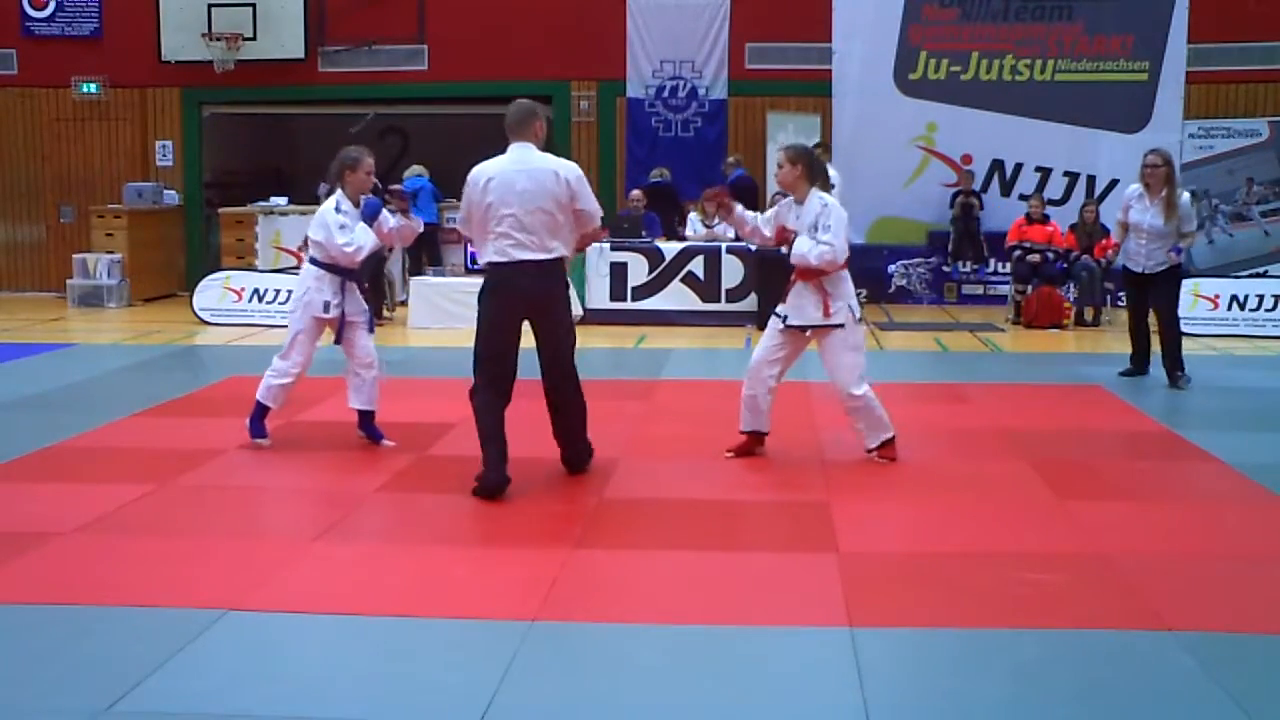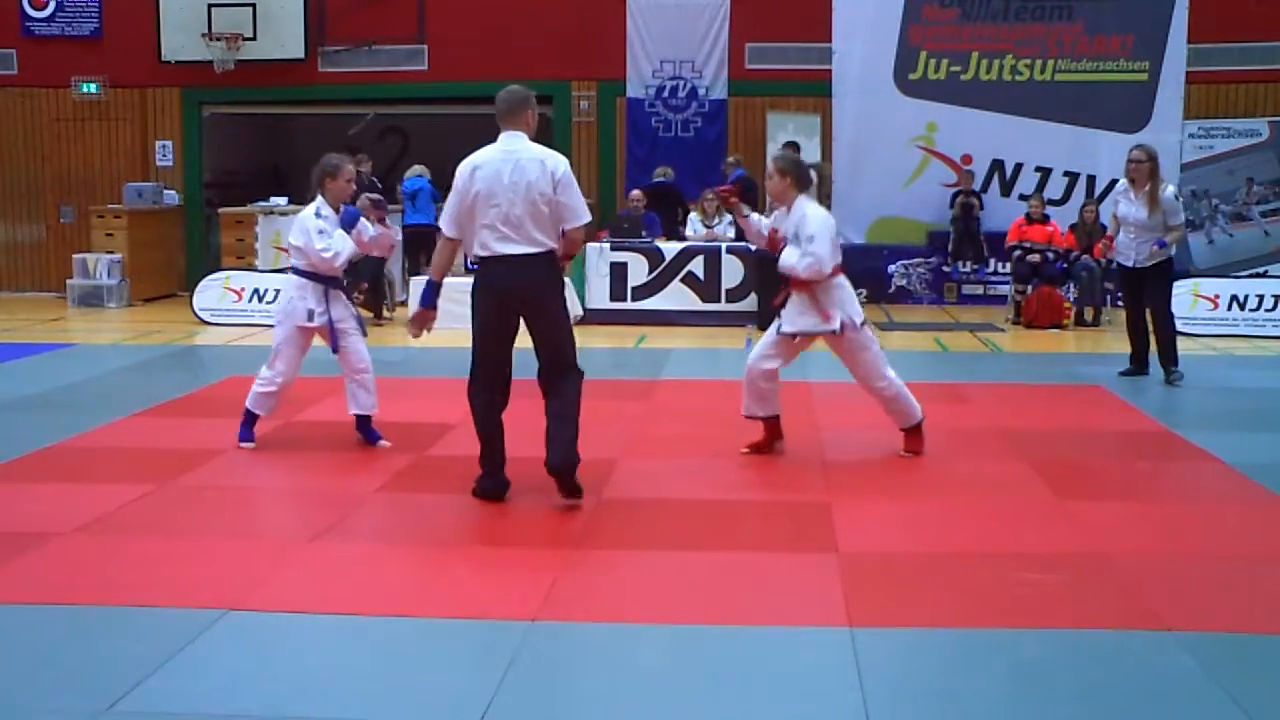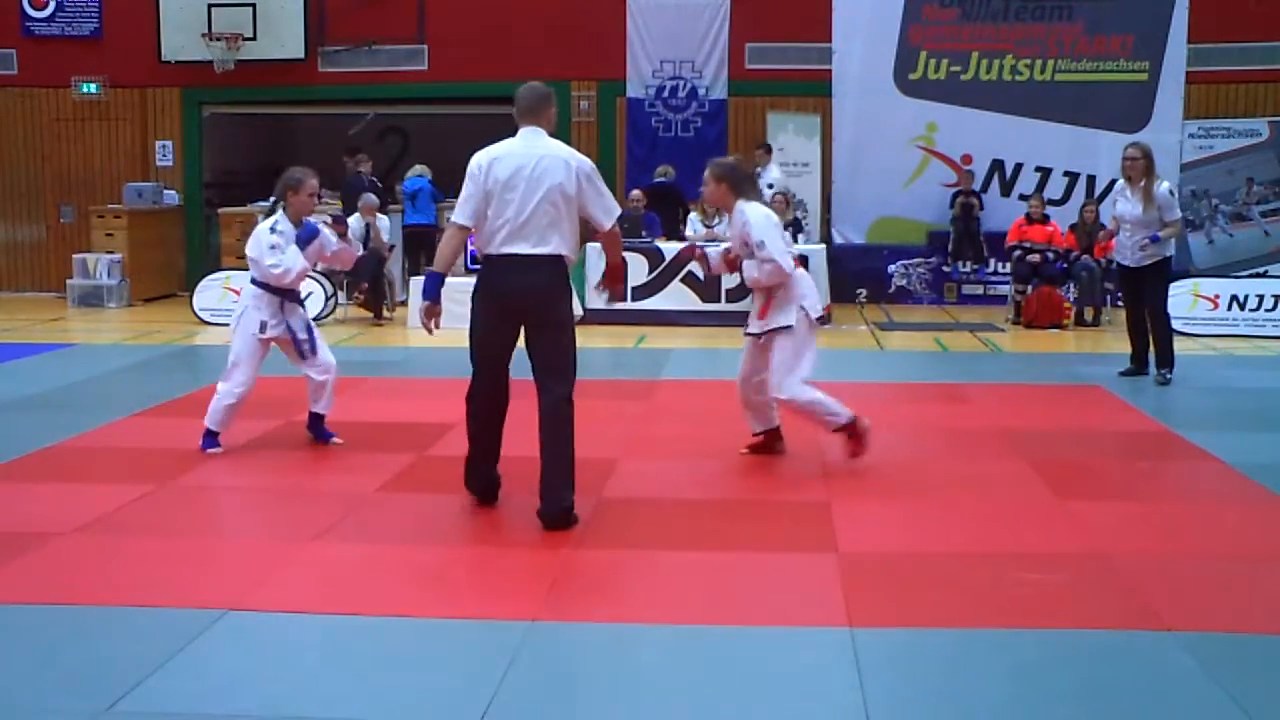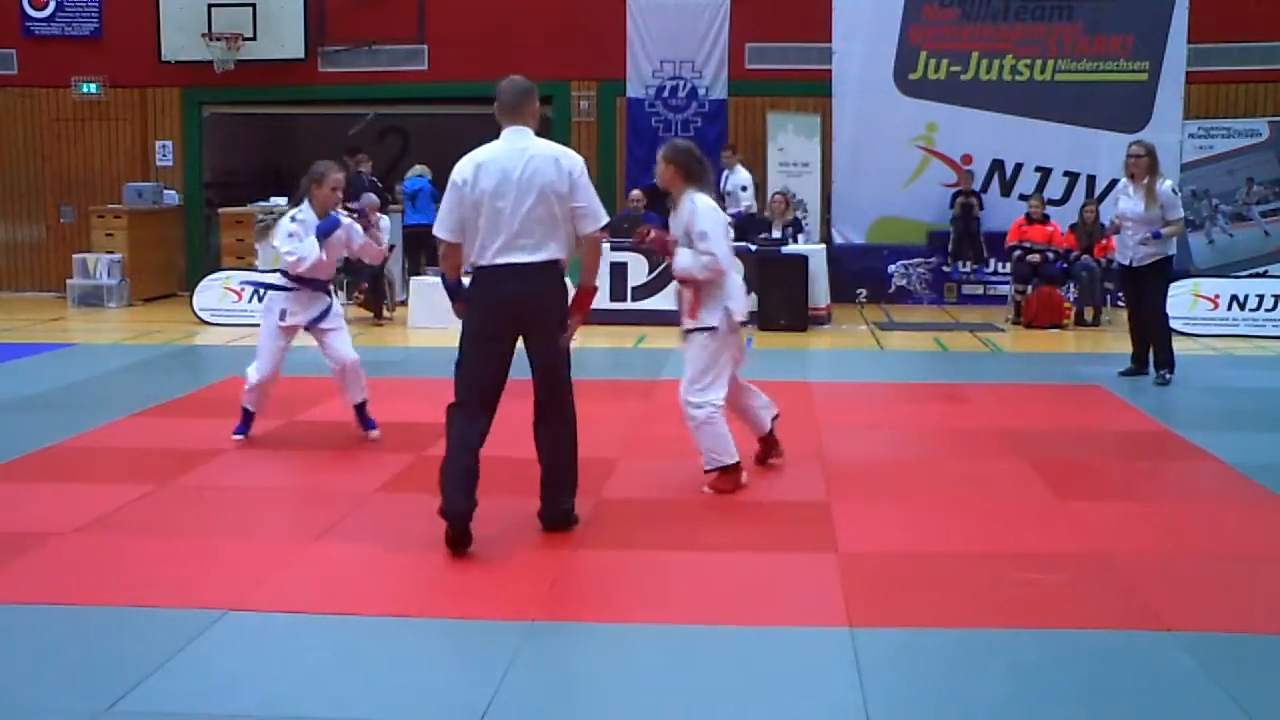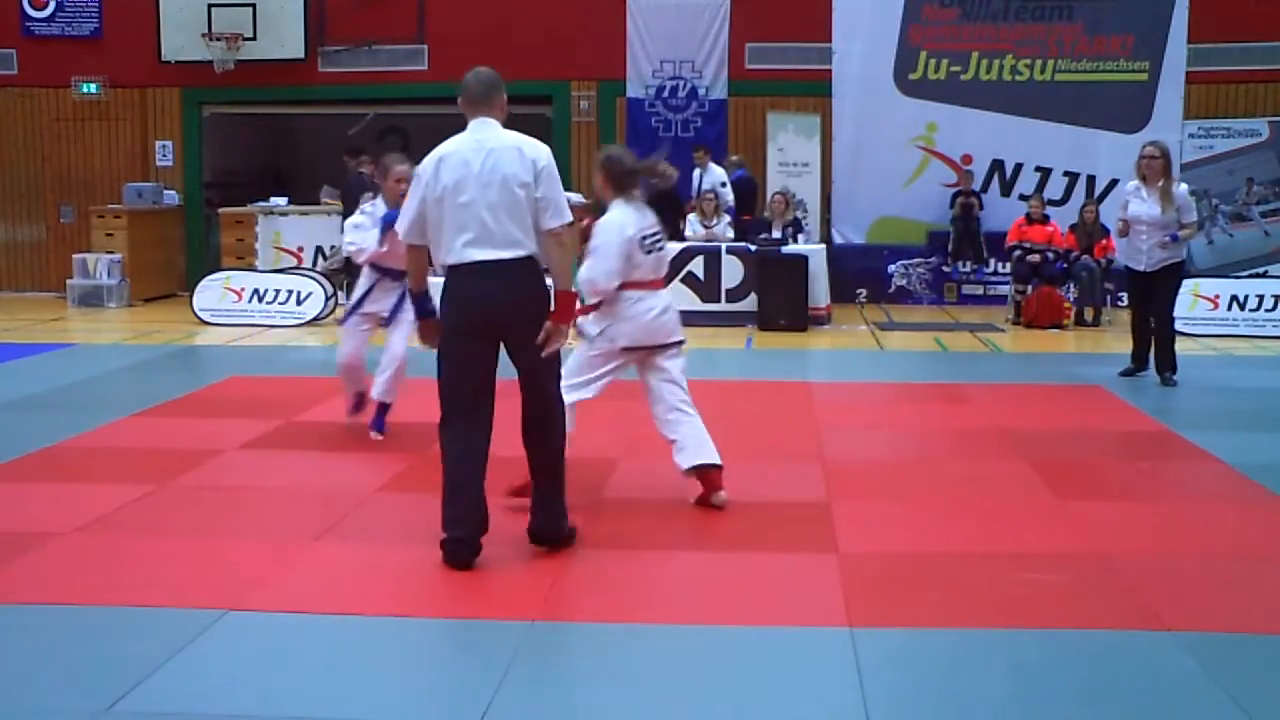
dt=0.3s
person 1, frame 1
left shoulder: (481, 175)
right shoulder: (565, 171)
left elbow: (471, 233)
right elbow: (592, 232)
left hip: (502, 282)
right hip: (549, 279)
left knee: (491, 380)
right knee: (560, 369)
left ankle: (494, 472)
right ankle: (575, 453)
person 1, frame 2
left shoulder: (472, 166)
right shoulder: (553, 163)
left elbow: (450, 236)
right elbow: (576, 235)
left wrist: (430, 296)
left hip: (493, 278)
right hip: (541, 275)
left knee: (488, 380)
right knee: (562, 372)
left ankle: (493, 476)
right ankle: (562, 460)
person 1, frame 3
left shoulder: (486, 159)
right shoulder: (574, 162)
left elbow: (459, 228)
right elbow: (610, 230)
left wrist: (433, 287)
right wrist: (614, 271)
left hip: (497, 279)
right hip: (548, 280)
left knee: (488, 381)
right knee: (554, 390)
left ankle: (483, 480)
right ankle: (556, 502)
person 1, frame 4
left shoulder: (470, 165)
right shoulder: (565, 161)
left elbow: (449, 246)
right elbow: (591, 238)
left wrist: (457, 292)
right wrist: (582, 299)
left hip: (491, 289)
right hip: (544, 287)
left knee: (471, 402)
right knee: (554, 399)
left ankle: (458, 507)
right ankle: (557, 507)
person 1, frame 5
left shoulder: (436, 161)
right shoulder: (532, 152)
left elbow: (414, 246)
right elbow: (558, 234)
left wrist: (423, 306)
right wrist: (564, 304)
left hip: (463, 292)
right hip: (521, 287)
left knee: (463, 416)
right knee: (543, 403)
left ankle: (461, 538)
right ankle: (548, 519)
person 2, frame 1
left shoulder: (828, 207)
right shoulder: (788, 208)
left elbow: (832, 256)
right elbow: (762, 230)
left wrist: (794, 243)
right wrist: (731, 209)
left hip: (833, 301)
right hip: (798, 298)
left knee: (850, 384)
right knee: (760, 368)
left ankle: (882, 441)
right ankle: (754, 436)
person 2, frame 2
left shoulder: (813, 217)
right shoulder: (785, 214)
left elbow: (818, 266)
right elbow: (764, 236)
left wrist: (782, 253)
right wrist: (739, 210)
left hip: (834, 305)
right hip: (800, 304)
left knee: (875, 375)
right knee: (760, 365)
left ankle: (912, 426)
right ankle: (773, 434)
person 2, frame 3
left shoulder: (755, 218)
right shoulder: (736, 219)
left elbow: (773, 272)
right elbow: (732, 258)
left wrist: (741, 267)
right wrist: (704, 256)
left hip: (791, 305)
right hip: (768, 306)
left knee: (786, 390)
right knee: (750, 379)
left ankle: (850, 425)
right ankle: (770, 435)
person 2, frame 4
left shoulder: (700, 208)
right shoulder: (684, 206)
left elbow: (713, 265)
left wrist: (674, 255)
right wrist: (660, 241)
left hip: (714, 307)
right hip: (708, 305)
left knee: (697, 393)
right knee: (728, 385)
left ankle: (727, 468)
right ankle: (767, 436)
person 2, frame 5
left shoulder: (611, 223)
right shoulder: (647, 216)
left elbow: (598, 284)
left hip: (624, 318)
right hip: (660, 314)
left knee: (565, 391)
right knee: (673, 404)
right ankle: (712, 481)
person 3, frame 1
left shoulder: (366, 207)
right shoulder: (331, 211)
left elbow: (400, 237)
right elbow: (349, 252)
left wrist: (404, 211)
right wrist: (367, 223)
left hip: (346, 289)
right hip: (317, 288)
left knee: (365, 359)
right knee: (293, 358)
left ankle: (367, 424)
right ankle: (257, 420)
person 3, frame 2
left shoulder: (346, 215)
right shoulder: (310, 218)
right elbow: (329, 259)
right wrist: (346, 231)
left hip: (332, 297)
right hip: (302, 296)
left knee: (360, 364)
right knee: (280, 368)
left ankle: (365, 427)
right ankle: (247, 425)
person 3, frame 3
left shoulder: (312, 230)
right shoulder: (268, 232)
left elbow: (343, 262)
right elbow: (280, 274)
left wrist: (343, 236)
right wrist: (301, 246)
left hip: (291, 308)
right hip: (259, 308)
left knee: (324, 366)
right knee: (240, 379)
left ankle: (317, 425)
right ankle: (211, 433)
person 3, frame 4
left shoulder: (342, 224)
right shoulder: (292, 222)
left elbow: (374, 256)
right elbow: (296, 262)
right wrist: (319, 237)
left hip: (322, 299)
right hip: (288, 297)
left knee: (346, 360)
right knee: (265, 367)
left ankle: (362, 414)
right ankle: (246, 419)
person 3, frame 5
right shoulder: (366, 214)
right elbow: (357, 251)
right wrist: (381, 229)
left hip: (405, 290)
right hip: (372, 287)
left knee: (396, 354)
right knee: (349, 355)
left ankle: (380, 409)
right ankle: (359, 393)
person 4, frame 1
left shoulder: (1181, 200)
right shoulder: (1132, 193)
left elbow: (1189, 236)
right elbow: (1122, 225)
left wrist: (1178, 249)
right wrist: (1116, 245)
left hip: (1166, 269)
right hip: (1132, 266)
left knee: (1168, 317)
right knee: (1136, 316)
left ankle: (1175, 372)
right ankle: (1139, 363)
person 4, frame 2
left shoulder: (1167, 193)
right shoulder: (1121, 188)
left elbow: (1178, 230)
left wrist: (1162, 244)
right wrist: (1110, 237)
left hip: (1157, 263)
right hip: (1126, 261)
left knee: (1161, 312)
right knee: (1133, 313)
left ankle: (1170, 366)
right ankle: (1139, 363)
person 4, frame 3
left shoulder: (1162, 190)
right shoulder: (1120, 188)
left elbow: (1176, 227)
left wrist: (1155, 238)
right wrist: (1111, 231)
left hip: (1155, 261)
right hip: (1125, 261)
left knee: (1157, 311)
right knee: (1133, 312)
left ankle: (1165, 367)
right ankle: (1139, 362)
person 4, frame 4
left shoulder: (1164, 188)
right shoulder: (1122, 187)
left elbow: (1178, 226)
left wrist: (1156, 234)
right wrist: (1115, 227)
left hip: (1157, 260)
right hip: (1127, 260)
left knee: (1155, 311)
right knee: (1135, 312)
left ankle: (1164, 367)
right ankle: (1139, 362)
person 4, frame 5
left shoulder: (1179, 191)
right shoulder: (1130, 189)
left elbow: (1190, 229)
left wrist: (1174, 238)
right wrist: (1122, 229)
left hip: (1169, 264)
right hip: (1135, 263)
left knee: (1162, 315)
right knee: (1139, 313)
left ankle: (1166, 370)
right ankle: (1139, 360)
